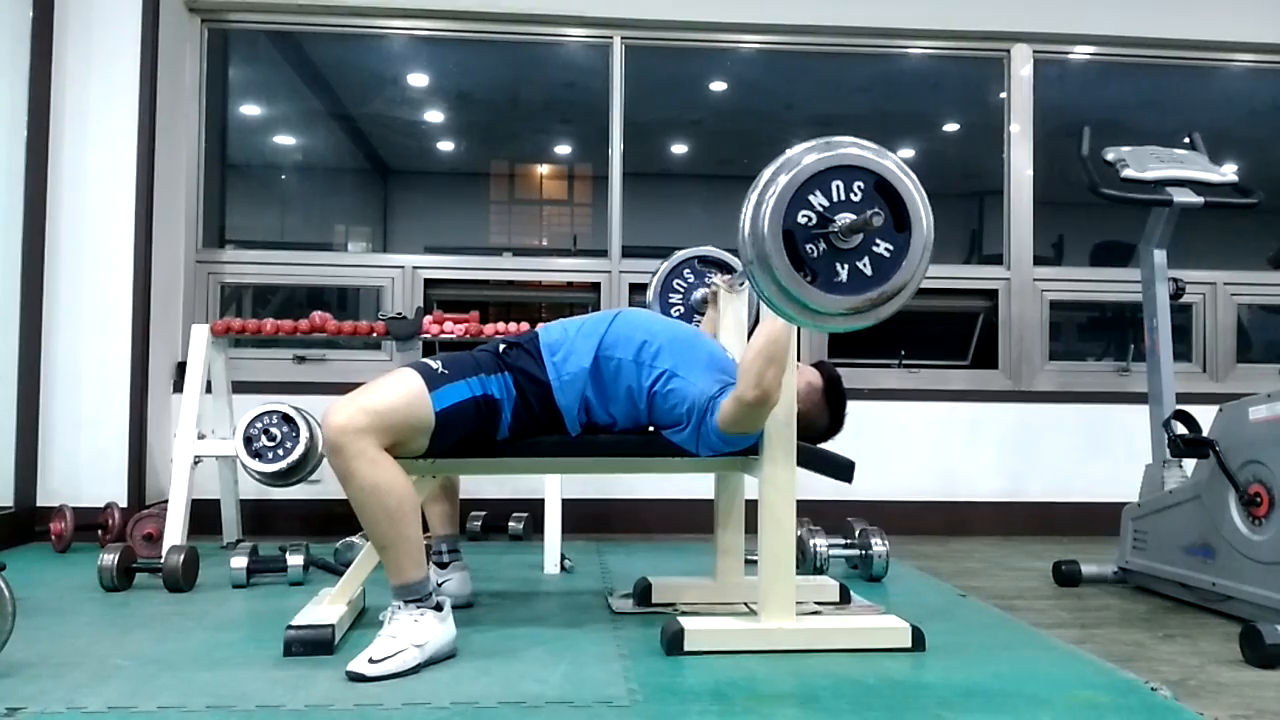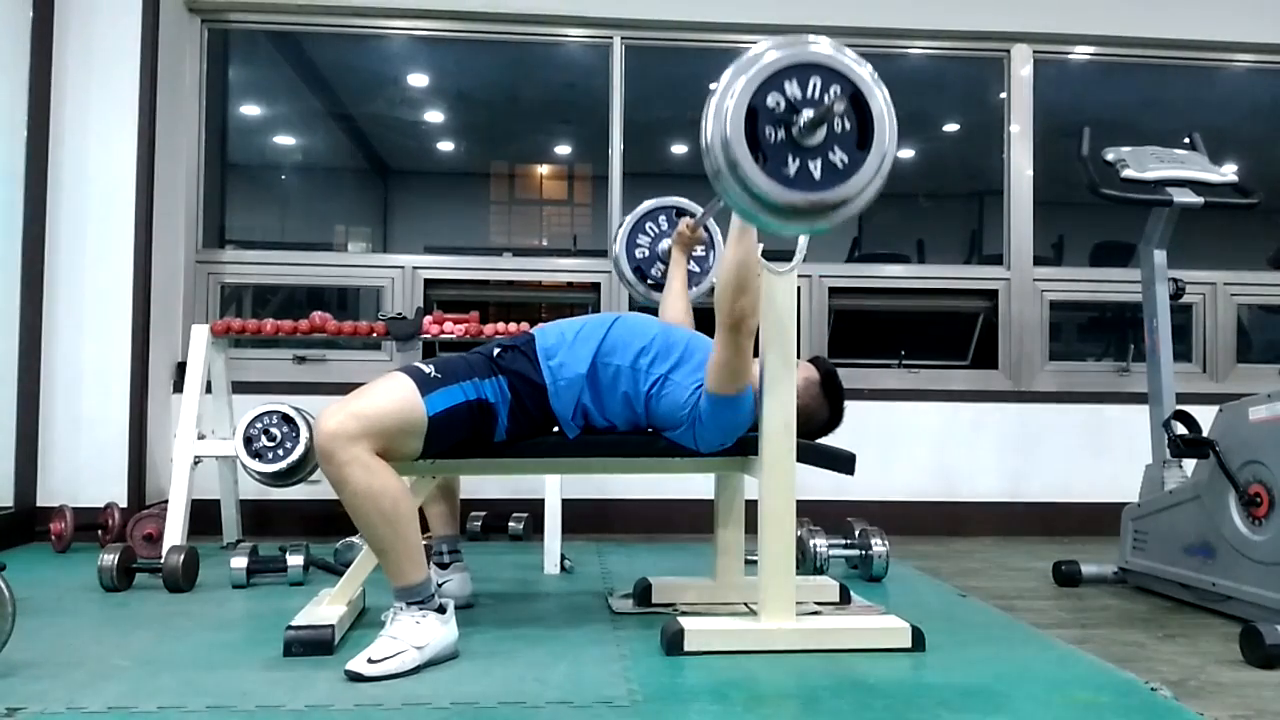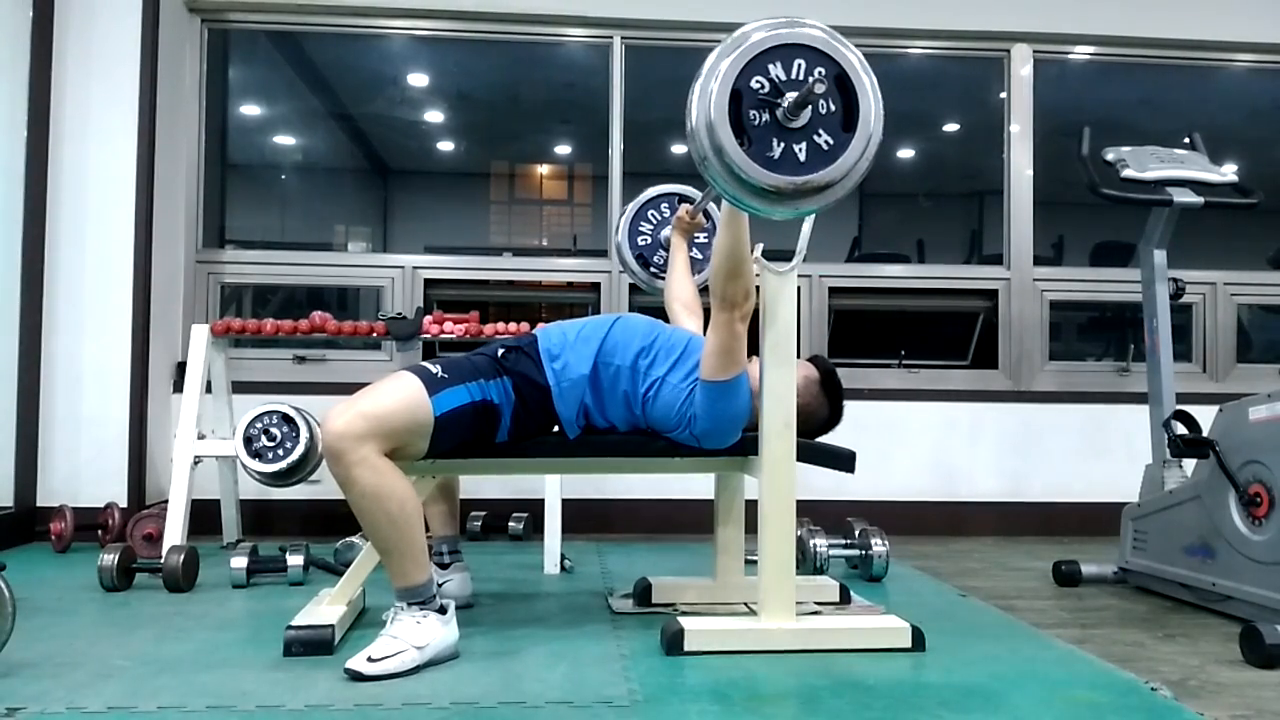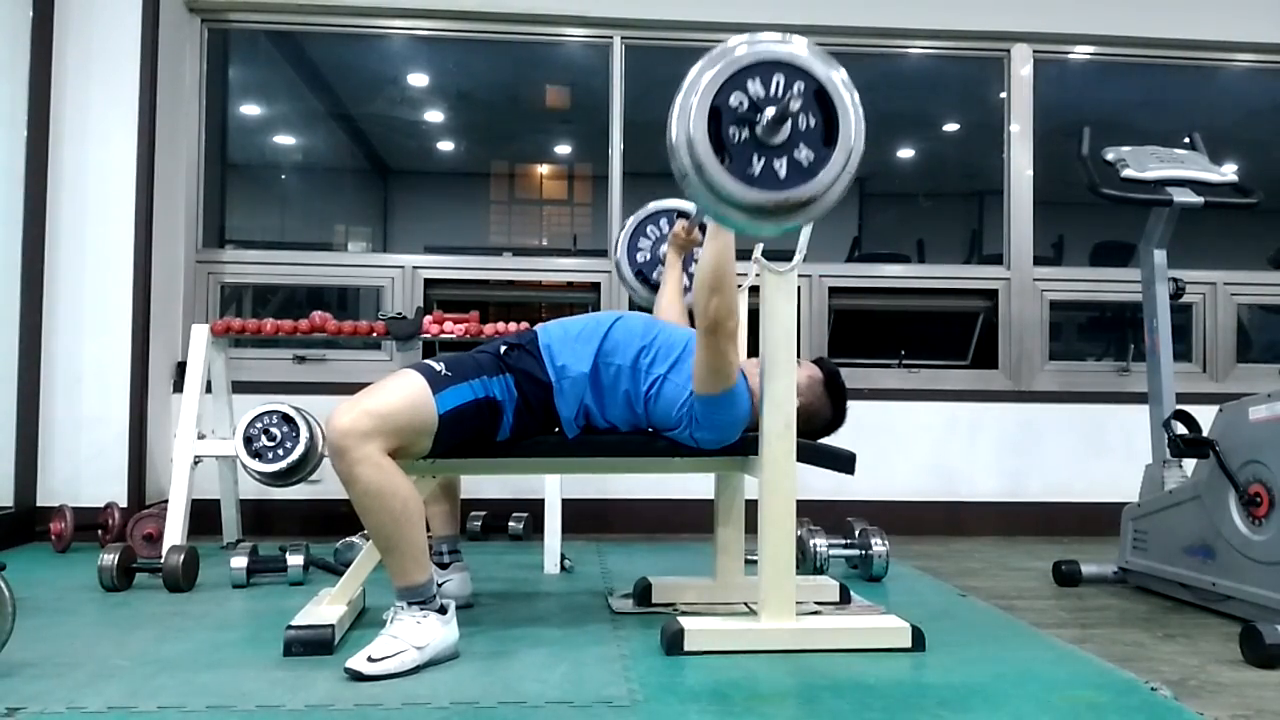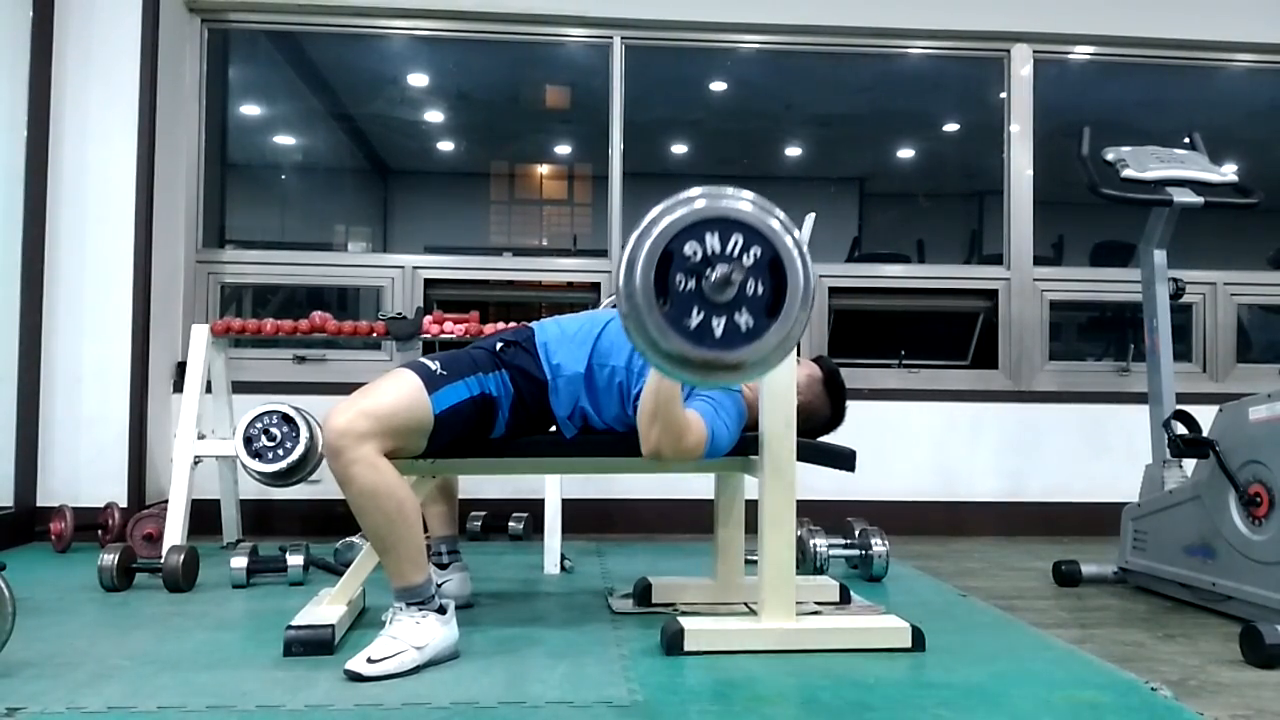
dt=0.7s
person 1, frame 1
left shoulder: (732, 414)
right shoulder: (730, 382)
left elbow: (757, 389)
right wrist: (718, 306)
left knee: (349, 426)
left ankle: (421, 614)
right ankle: (444, 567)
person 1, frame 2
left shoulder: (726, 414)
right shoulder: (715, 374)
left elbow: (736, 318)
right elbow: (673, 330)
left wrist: (748, 212)
right wrist: (680, 253)
left knee: (341, 432)
left ankle: (422, 613)
right ankle: (444, 566)
person 1, frame 3
left shoulder: (720, 413)
right shoulder: (718, 370)
left elbow: (733, 305)
right elbow: (685, 308)
right wrist: (679, 239)
left knee: (348, 433)
left ankle: (424, 615)
right ankle: (444, 566)
person 1, frame 4
left shoulder: (723, 415)
right shoulder: (725, 383)
left elbow: (717, 320)
right elbow: (669, 331)
left wrist: (723, 217)
right wrist: (675, 255)
left knee: (353, 431)
left ankle: (425, 614)
right ankle: (444, 568)
person 1, frame 5
left shoulder: (724, 409)
right shoulder: (725, 381)
left elbow: (658, 438)
left knee: (349, 431)
left ankle: (421, 614)
right ankle: (444, 567)
